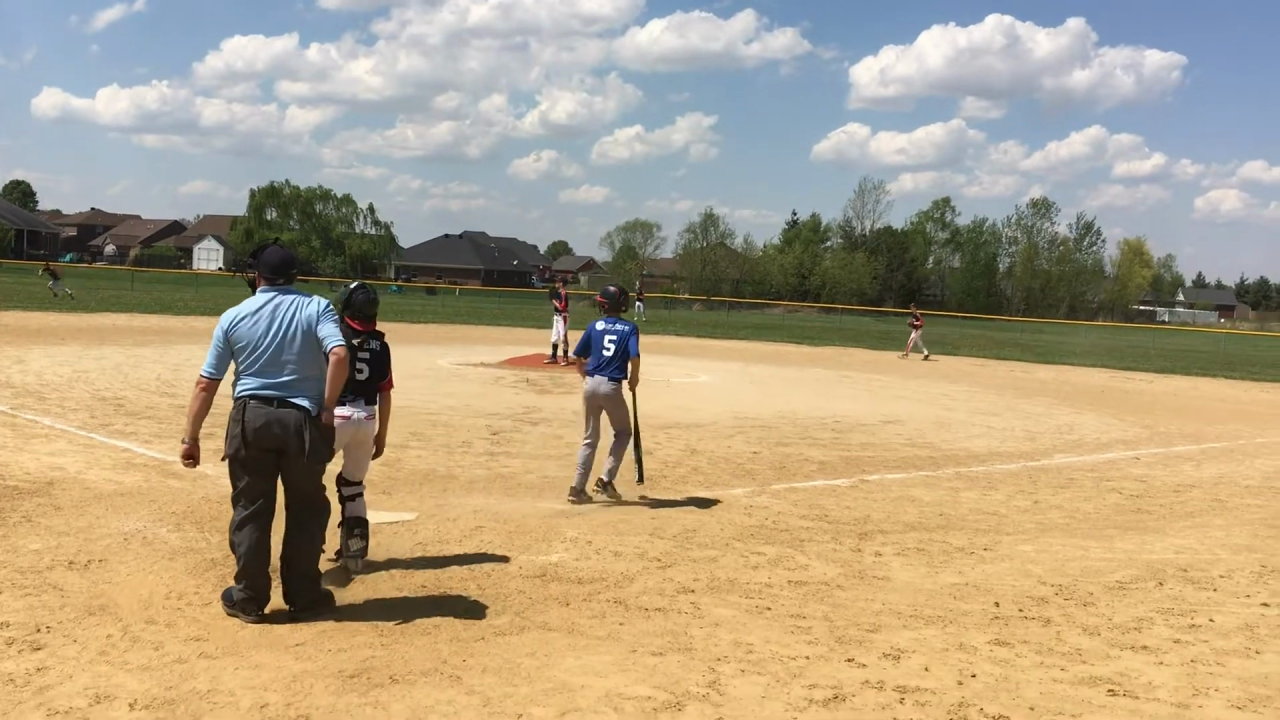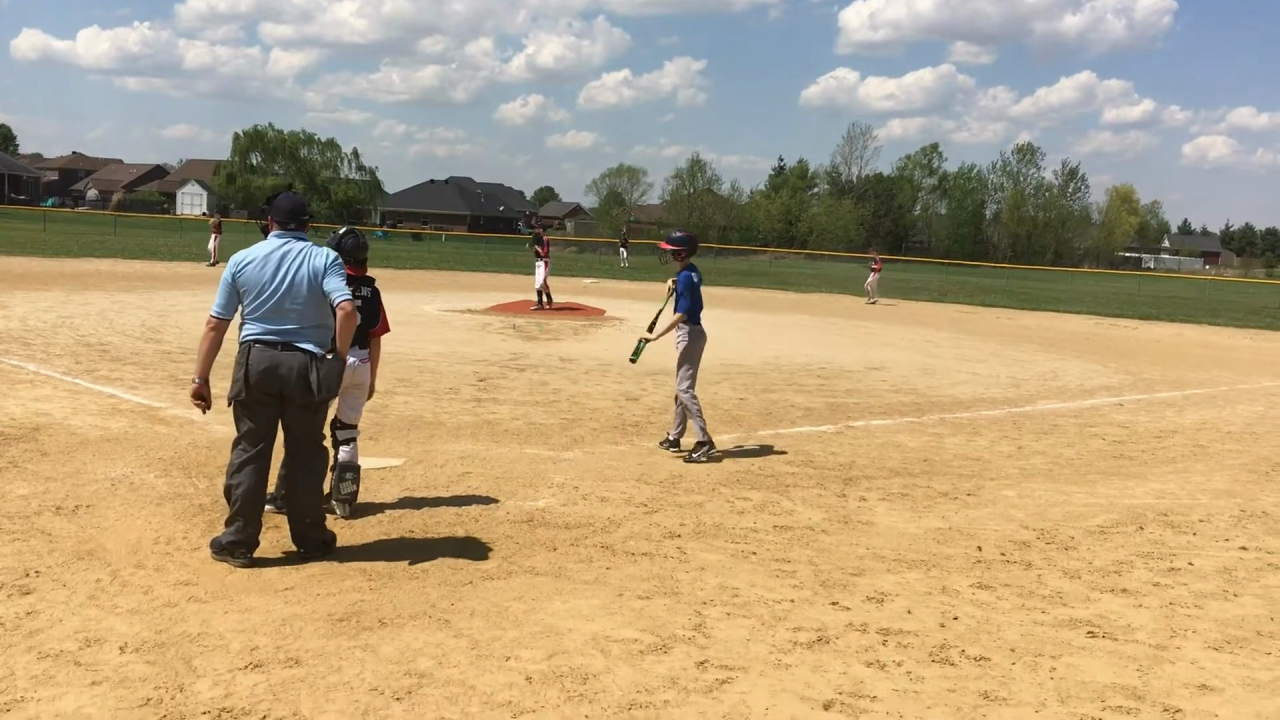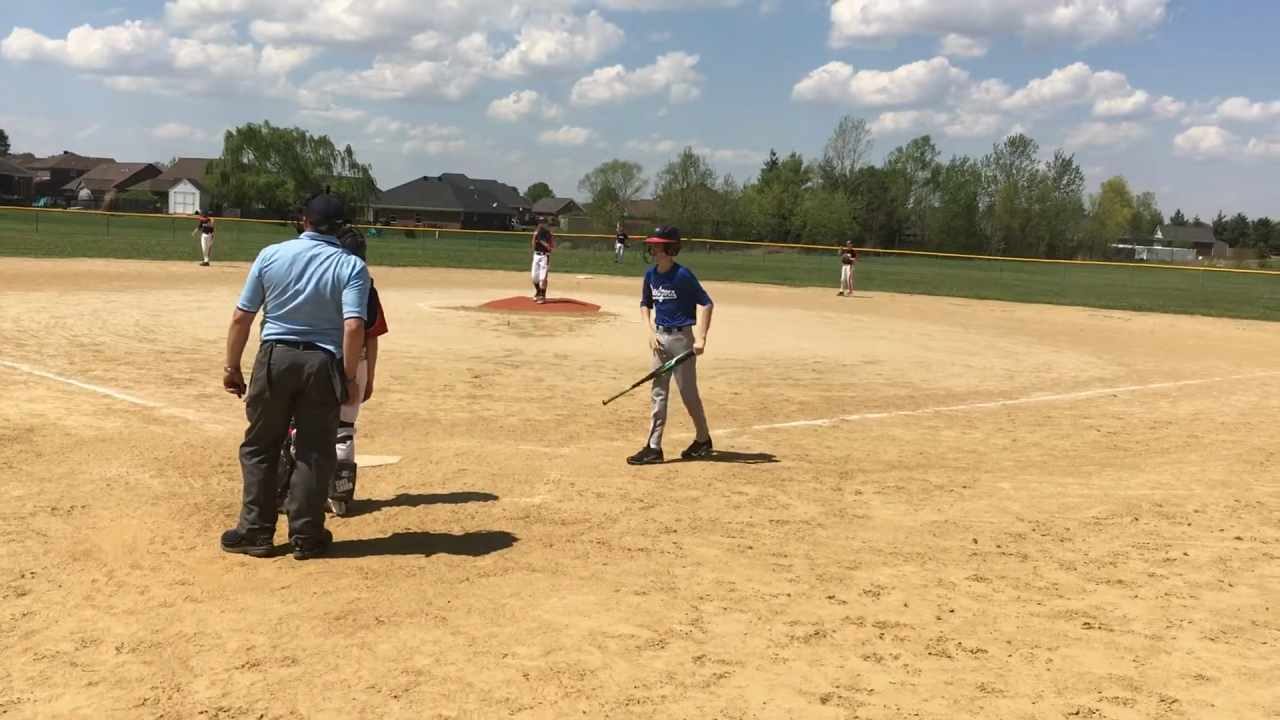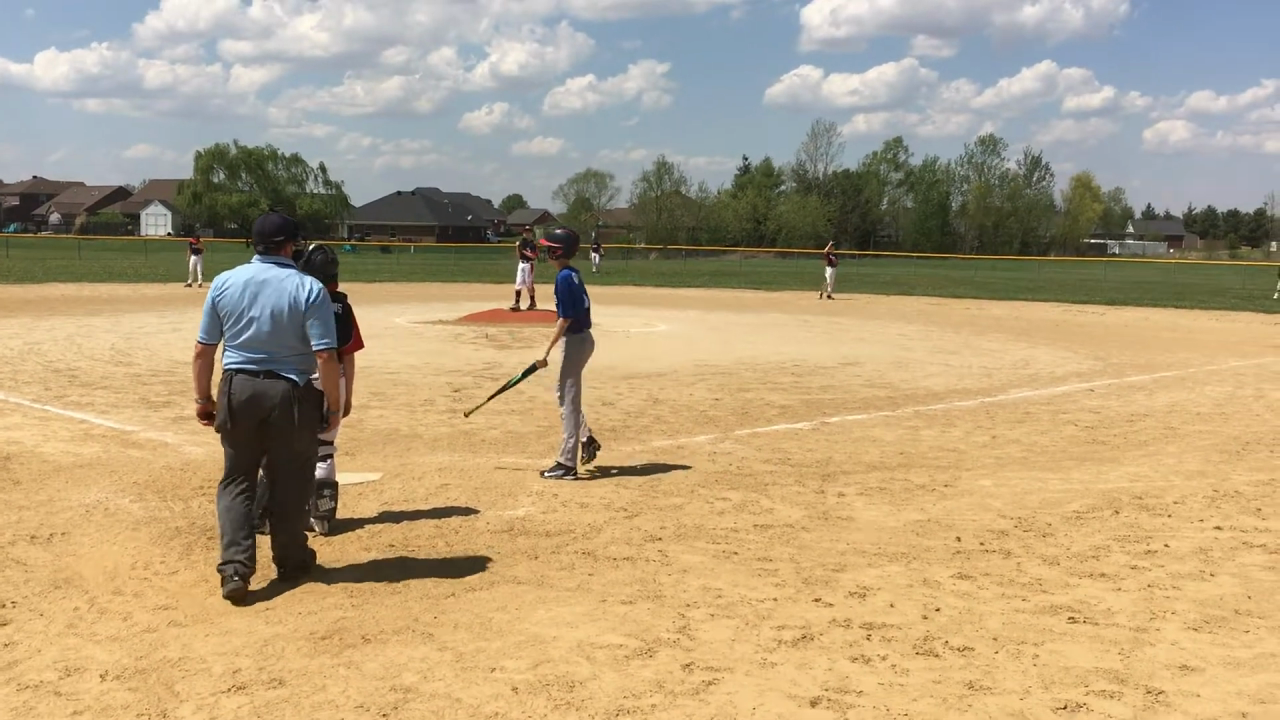
dt=1s
person 1, frame 1
left shoulder: (234, 317)
right shoulder: (316, 307)
left elbow: (206, 384)
right elbow: (339, 355)
left wrist: (191, 437)
right wrist: (327, 408)
left hip: (251, 418)
right hip: (301, 420)
left knee: (251, 510)
right knee: (308, 510)
left ankle: (249, 599)
right ankle: (303, 596)
person 1, frame 2
left shoulder: (242, 260)
right shoulder: (325, 258)
left elbow: (216, 325)
right elbow: (346, 310)
left wrist: (201, 377)
right wrist: (339, 355)
left hip: (256, 361)
right hip: (307, 365)
left knee: (249, 452)
right knee: (306, 454)
left ankle: (239, 541)
right ankle: (310, 538)
person 1, frame 3
left shoulder: (271, 254)
right shoulder: (352, 266)
left elbow: (241, 317)
right elbow: (353, 327)
left wrist: (232, 367)
right wrist: (350, 378)
left hip: (274, 359)
right hip: (323, 364)
left knee: (259, 446)
right knee: (314, 451)
left ankle: (255, 532)
right ankle: (305, 536)
person 1, frame 4
left shoulder: (224, 282)
right shoulder: (308, 288)
left elbow: (203, 350)
right elbow: (325, 356)
left wrist: (203, 399)
right wrist: (333, 406)
left hip: (237, 390)
right hip: (289, 393)
left knee: (237, 479)
right knee: (291, 479)
left ankle: (235, 566)
right ankle: (290, 559)
person 2, frame 1
right shoulder: (380, 345)
right elbow: (385, 395)
right wrist: (382, 434)
left hip: (335, 416)
right hip: (366, 419)
right knee: (353, 486)
right ankle: (354, 552)
person 2, frame 2
right shoulder: (371, 291)
right elbow: (375, 340)
right wrist: (371, 379)
right hip: (360, 364)
right knee: (347, 432)
left ankle: (285, 496)
right ankle: (343, 498)
person 2, frame 3
right shoulder: (367, 290)
right elbow: (372, 339)
right wrist: (369, 379)
right hip: (355, 364)
left knee: (300, 427)
right knee: (344, 431)
left ankle: (283, 493)
right ankle: (339, 496)
person 2, frame 4
right shoulder: (342, 307)
right elbow: (348, 356)
right wrist: (347, 395)
right knee: (324, 449)
left ankle: (265, 515)
right ankle: (321, 516)
person 3, frame 1
left shoulder: (594, 326)
right shoulder: (629, 328)
left elbow: (578, 357)
right elbow: (634, 356)
right wrist: (633, 377)
left hip: (591, 385)
right hip: (611, 387)
left knee: (590, 438)
right knee: (623, 433)
left ankle: (578, 488)
right ankle: (606, 480)
person 3, frame 2
left shoulder: (685, 278)
right shoulder: (690, 271)
left elbow: (681, 314)
left wrist: (656, 335)
right wrist: (676, 284)
left hip: (689, 334)
right hip: (691, 333)
left knee: (684, 388)
right knee: (683, 387)
left ankle: (704, 441)
right ankle: (675, 437)
person 3, frame 3
left shoulder: (683, 274)
right shoulder: (650, 273)
left elbow: (706, 304)
right elbow: (646, 304)
left wrist: (700, 338)
right wrist: (649, 331)
left hip: (681, 338)
right hip: (660, 337)
left knee: (688, 393)
right knee: (658, 393)
left ankle: (703, 440)
right ankle: (653, 448)
person 3, frame 4
left shoulder: (564, 277)
right shoulder: (574, 274)
left elbow: (565, 318)
left wrist: (547, 352)
left hip: (574, 341)
right hip: (584, 339)
left knee: (568, 401)
right knee: (567, 394)
left ankle: (568, 463)
right ankle: (586, 439)
